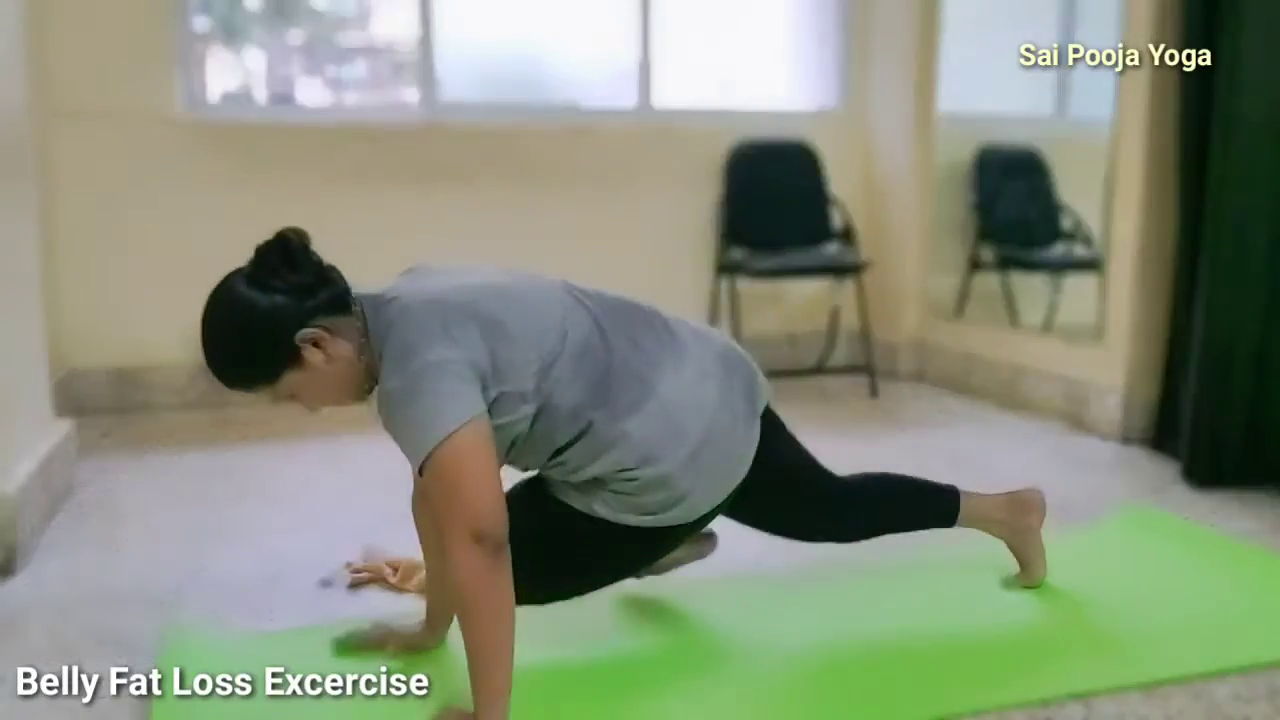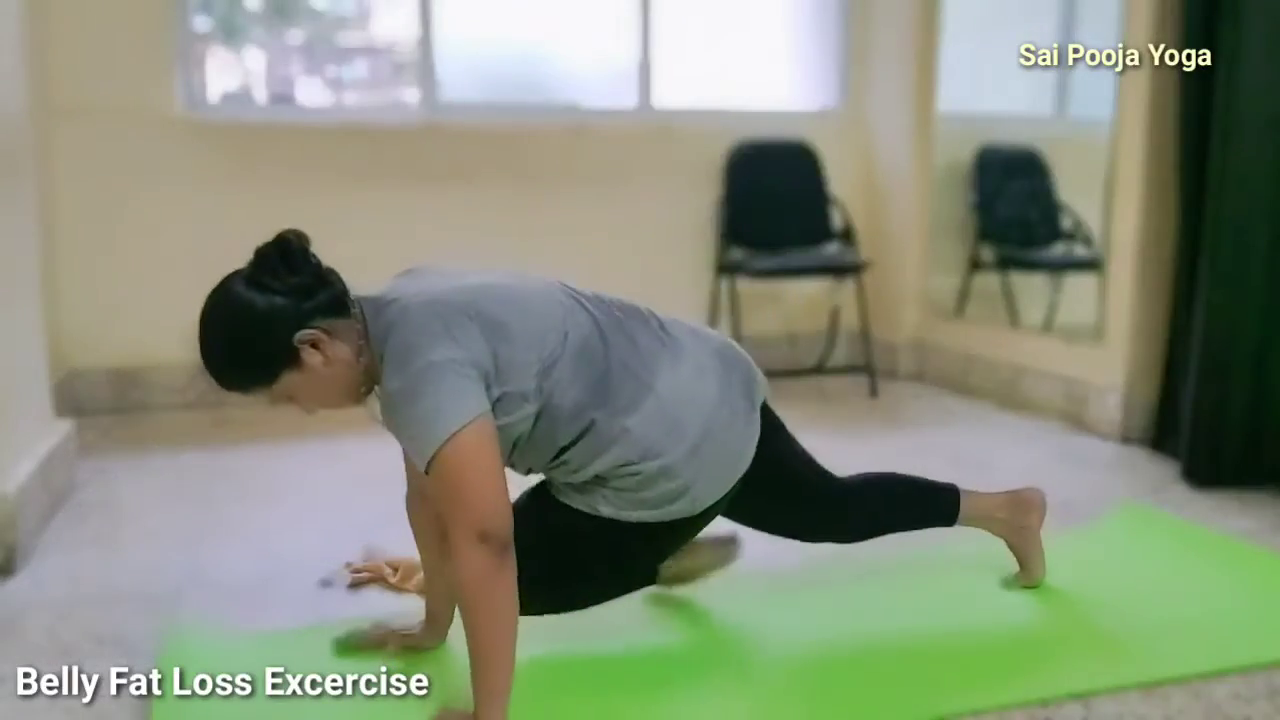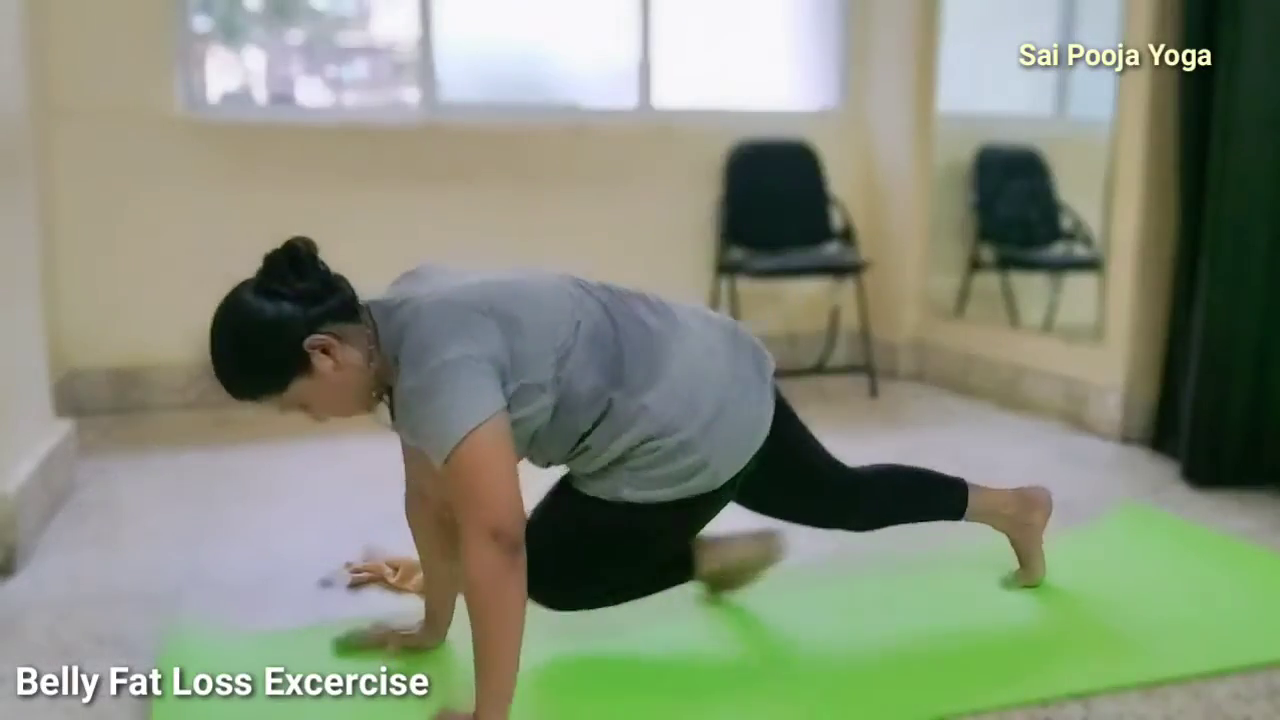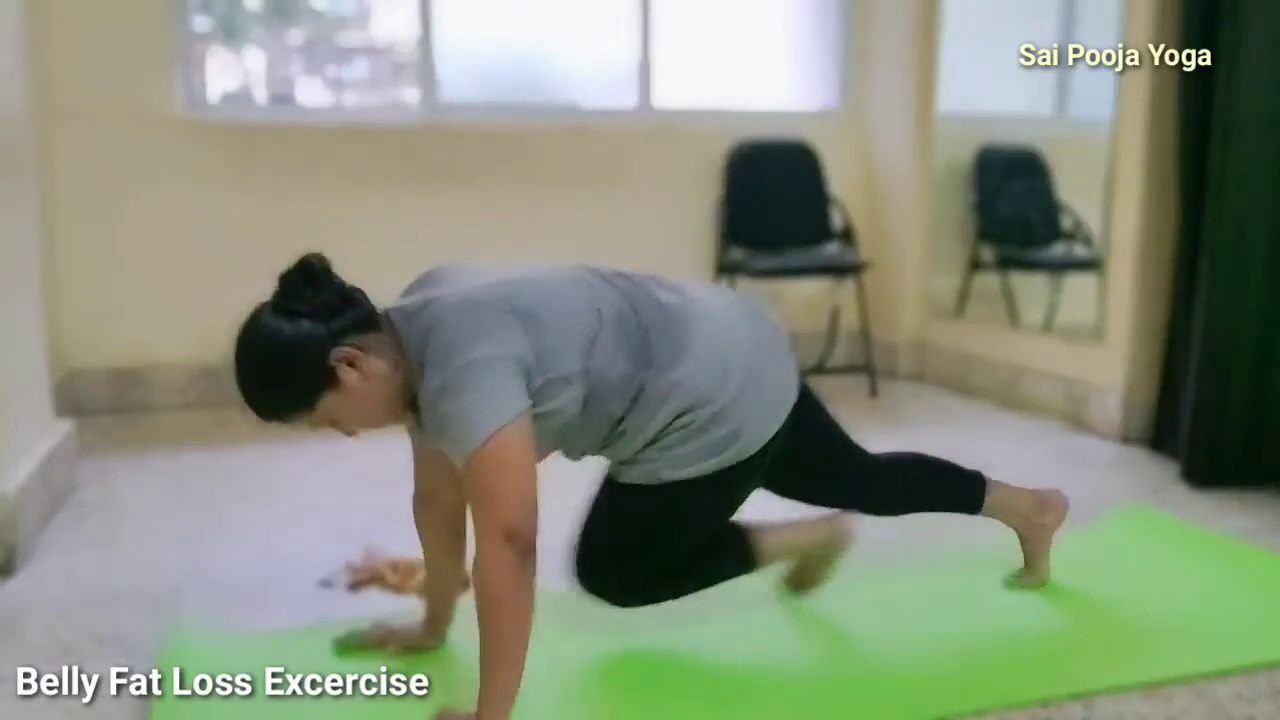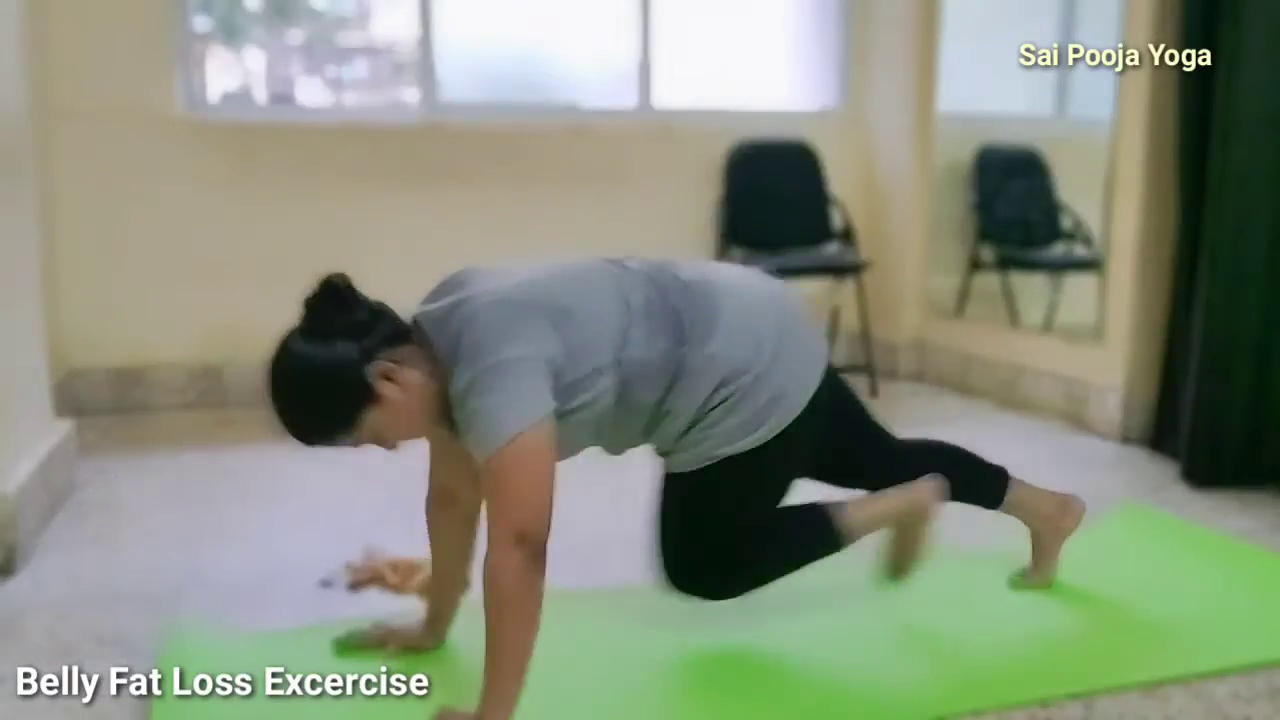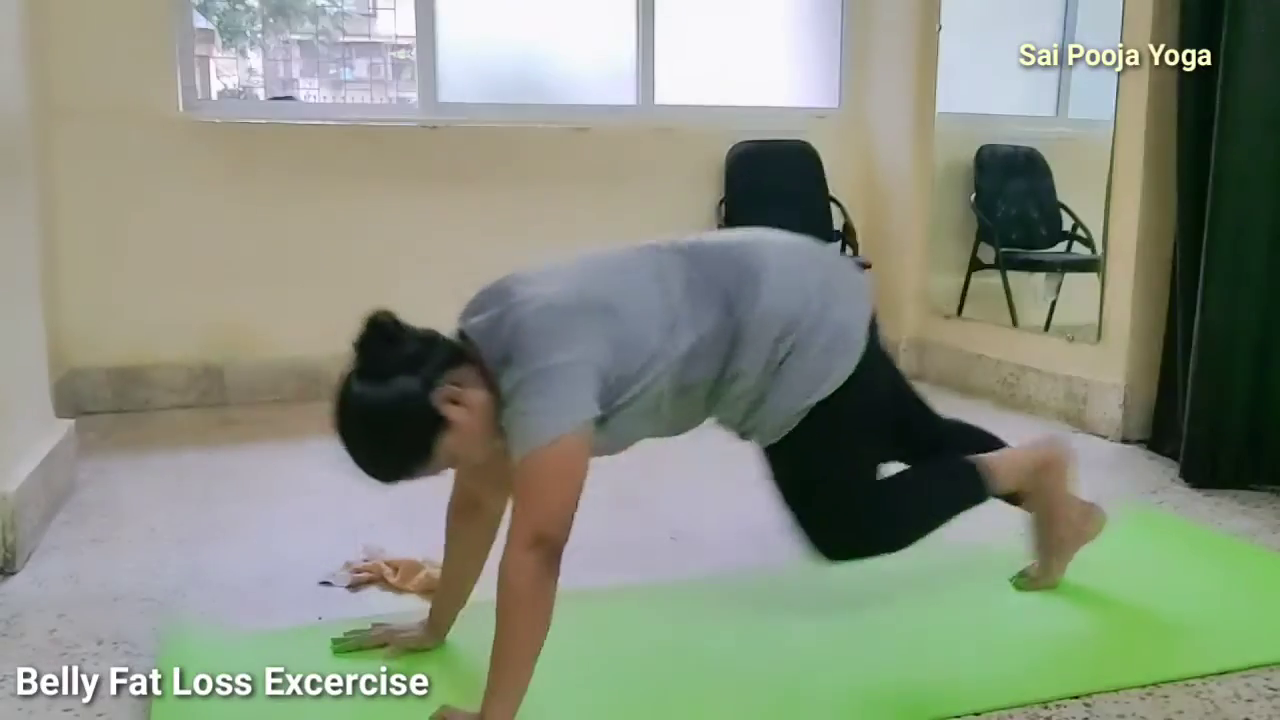
dt=0.1s
person 1, frame 1
left shoulder: (416, 365)
right shoulder: (401, 314)
left elbow: (478, 545)
right elbow: (435, 491)
right wrist: (432, 626)
left hip: (673, 449)
right hip: (705, 386)
left knee: (514, 552)
right knee: (825, 506)
left ankle: (660, 537)
right ankle: (1008, 511)
person 1, frame 2
left shoulder: (419, 366)
right shoulder: (394, 322)
left elbow: (483, 543)
right elbow: (430, 496)
right wrist: (434, 624)
left hip: (678, 442)
right hip: (701, 388)
left knee: (535, 572)
right knee: (826, 508)
left ankle: (680, 555)
right ankle: (1008, 508)
person 1, frame 3
left shoulder: (433, 365)
right shoulder: (401, 322)
left elbow: (493, 542)
right elbow: (432, 497)
right wrist: (433, 625)
left hip: (687, 424)
right hip: (710, 373)
left knee: (555, 574)
right knee: (835, 494)
left ankle: (717, 554)
right ankle: (1014, 506)
person 1, frame 4
left shoulder: (461, 367)
right shoulder: (408, 338)
left elbow: (508, 544)
right elbow: (439, 495)
right wrist: (432, 623)
left hip: (716, 396)
right hip: (727, 354)
left knee: (617, 571)
right knee: (845, 475)
left ankle: (798, 539)
right ankle: (1033, 506)
person 1, frame 5
left shoulder: (489, 367)
right shoulder: (435, 340)
left elbow: (519, 544)
right elbow: (452, 497)
right wrist: (431, 625)
left hip: (746, 374)
right hip: (750, 333)
left knee: (702, 566)
right knee: (876, 456)
left ankle: (898, 508)
right ankle: (1048, 509)
person 1, frame 6
left shoulder: (540, 376)
right shoulder: (472, 355)
left elbow: (534, 549)
right elbow: (479, 501)
right wrist: (432, 626)
left hip: (798, 331)
right hip: (776, 307)
left knee: (845, 528)
right knee: (911, 436)
left ankle: (1022, 471)
right ankle: (1068, 511)
